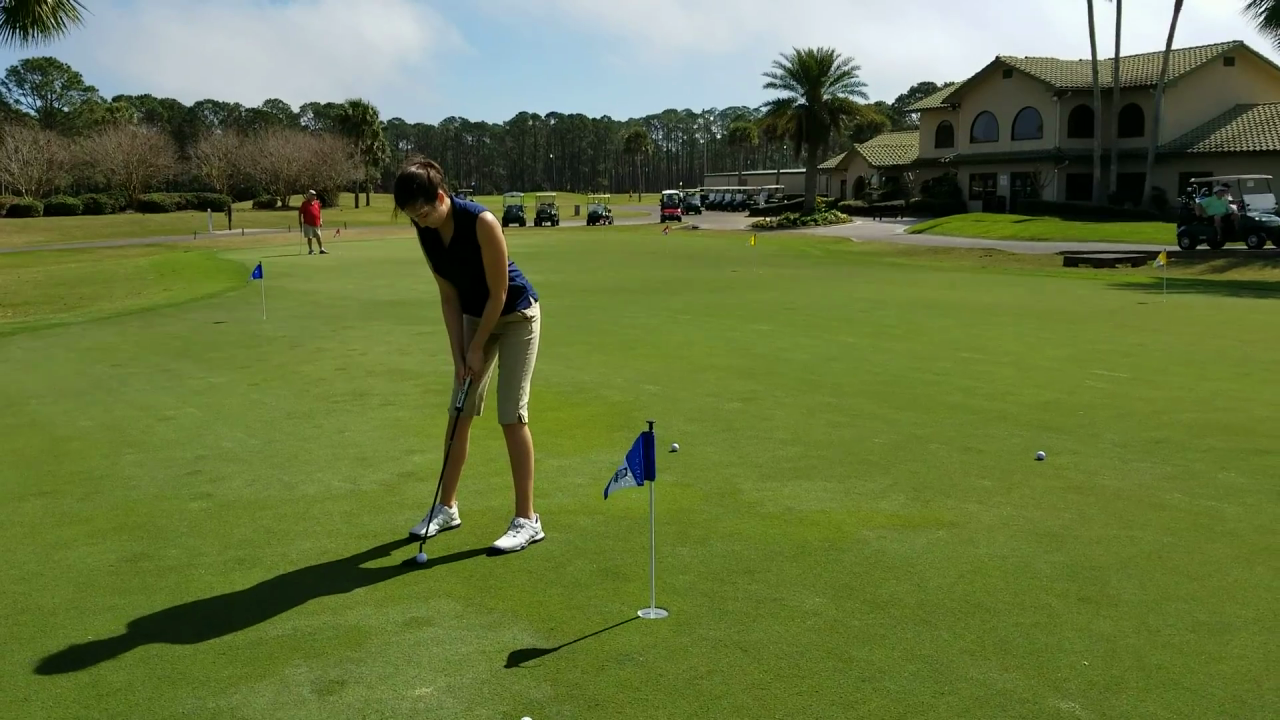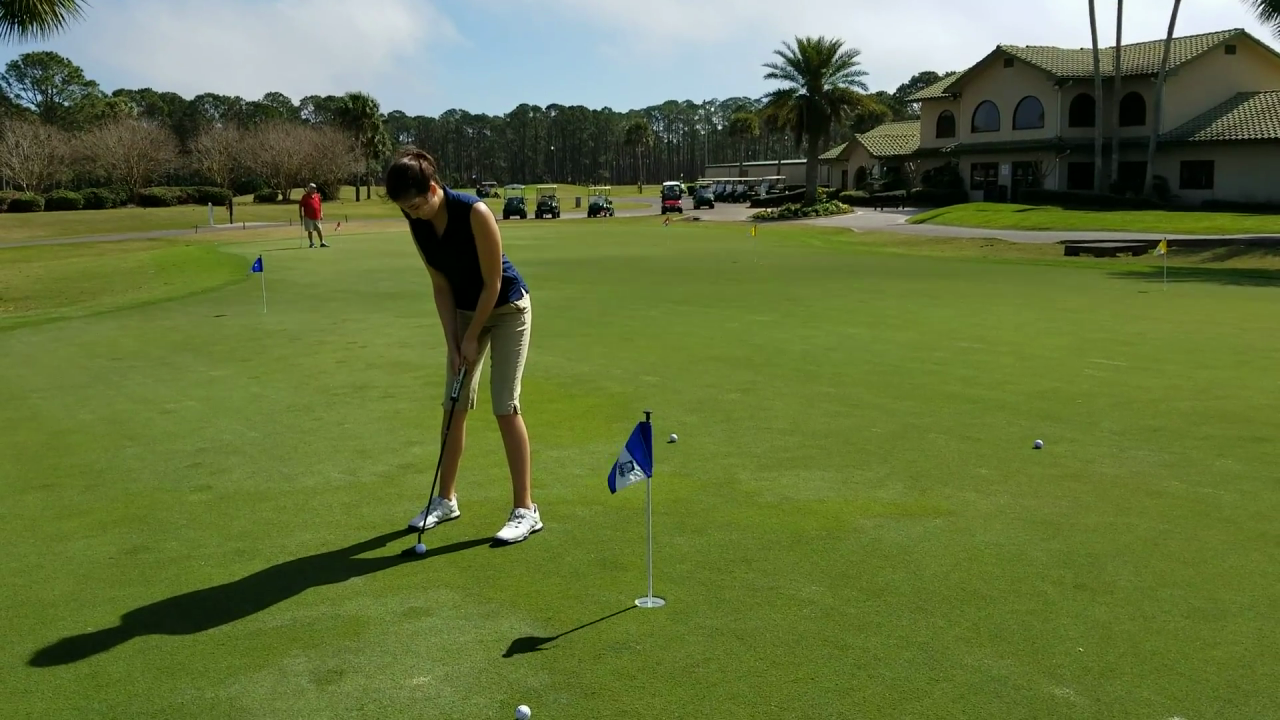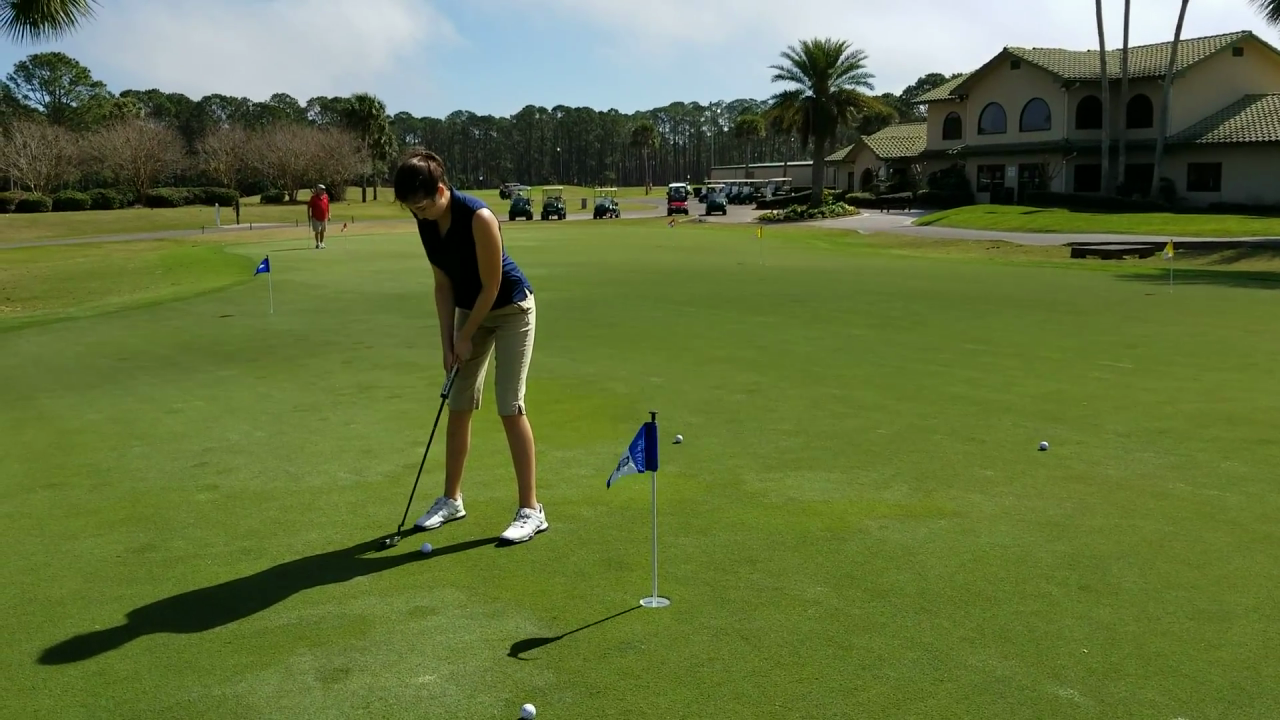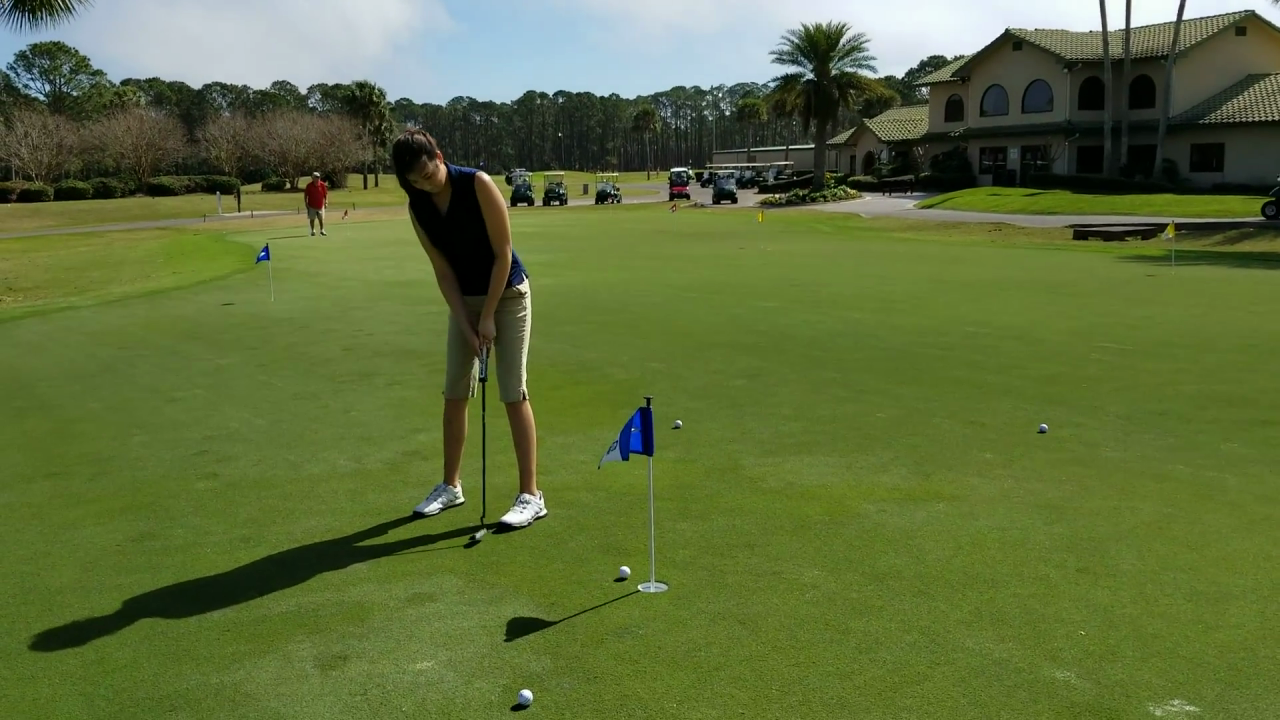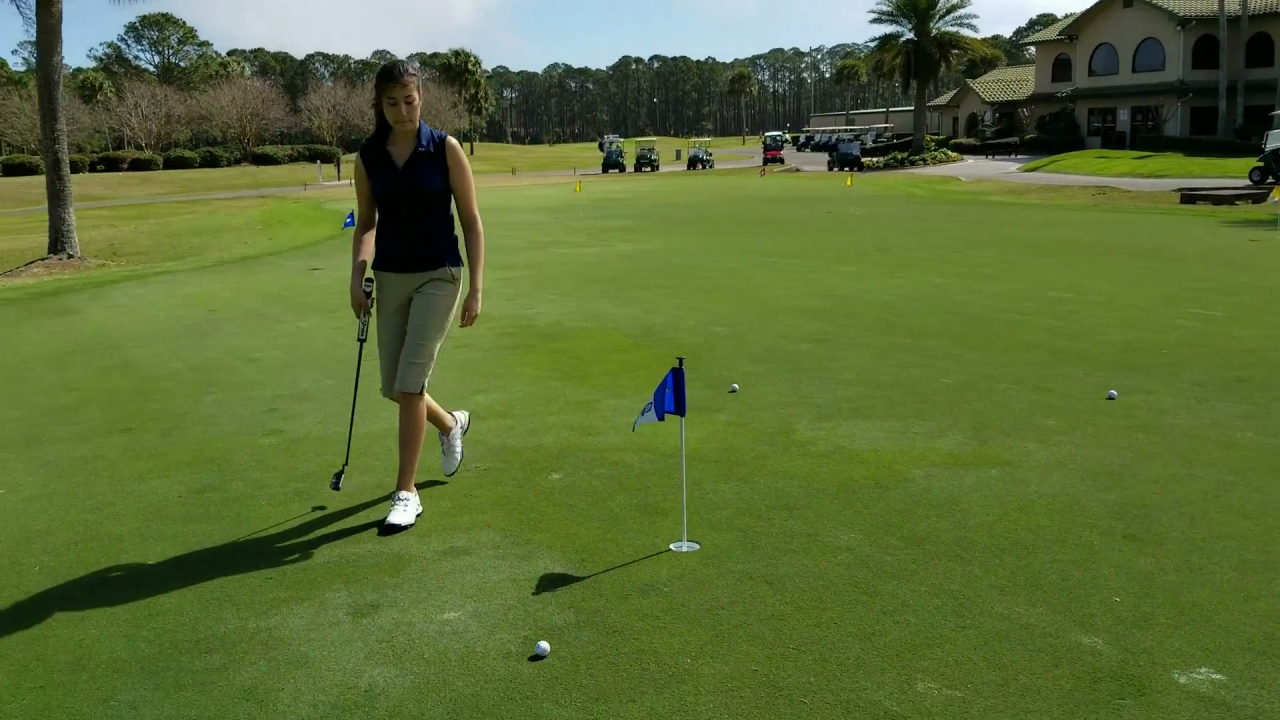
dt=1s
person 1, frame 1
left shoulder: (481, 221)
right shoulder: (425, 232)
left elbow: (499, 292)
right elbow: (450, 294)
left wrist: (477, 348)
right wrist: (458, 353)
left hip: (516, 314)
right hip: (476, 316)
left knee: (511, 415)
right knee: (460, 414)
left ankle: (527, 519)
right ankle: (446, 506)
person 1, frame 2
left shoulder: (474, 212)
right shoulder: (418, 225)
left elbow: (493, 283)
right elbow: (442, 286)
left wrist: (472, 339)
right wrist: (453, 343)
left hip: (506, 307)
right hip: (466, 310)
left knee: (505, 406)
right knee: (453, 407)
left ankle: (526, 509)
right ankle: (446, 499)
person 1, frame 3
left shoulder: (478, 217)
right shoulder: (425, 222)
left elbow: (490, 287)
right elbow: (443, 284)
left wrist: (465, 338)
right wrist: (446, 341)
left hip: (510, 308)
right hip: (470, 309)
left knee: (510, 406)
right knee: (458, 406)
left ankle: (531, 509)
right ankle: (451, 498)
person 1, frame 4
left shoulder: (478, 184)
right shoulder: (418, 206)
left elbow: (503, 253)
right elbow: (443, 271)
left wrist: (488, 316)
right wrist: (467, 326)
left hip: (507, 293)
right hip: (465, 298)
left knee: (512, 392)
right knee: (454, 392)
left ankle: (531, 495)
right ankle: (450, 486)
person 1, frame 5
left shoulder: (445, 148)
right shoulder: (368, 156)
left elbow: (471, 220)
right elbow: (366, 223)
left wrist: (476, 290)
right wrist: (358, 275)
left hip: (439, 276)
right hip: (391, 279)
left knee: (410, 383)
right knee: (394, 388)
left ankle: (406, 492)
right ankle: (450, 424)
